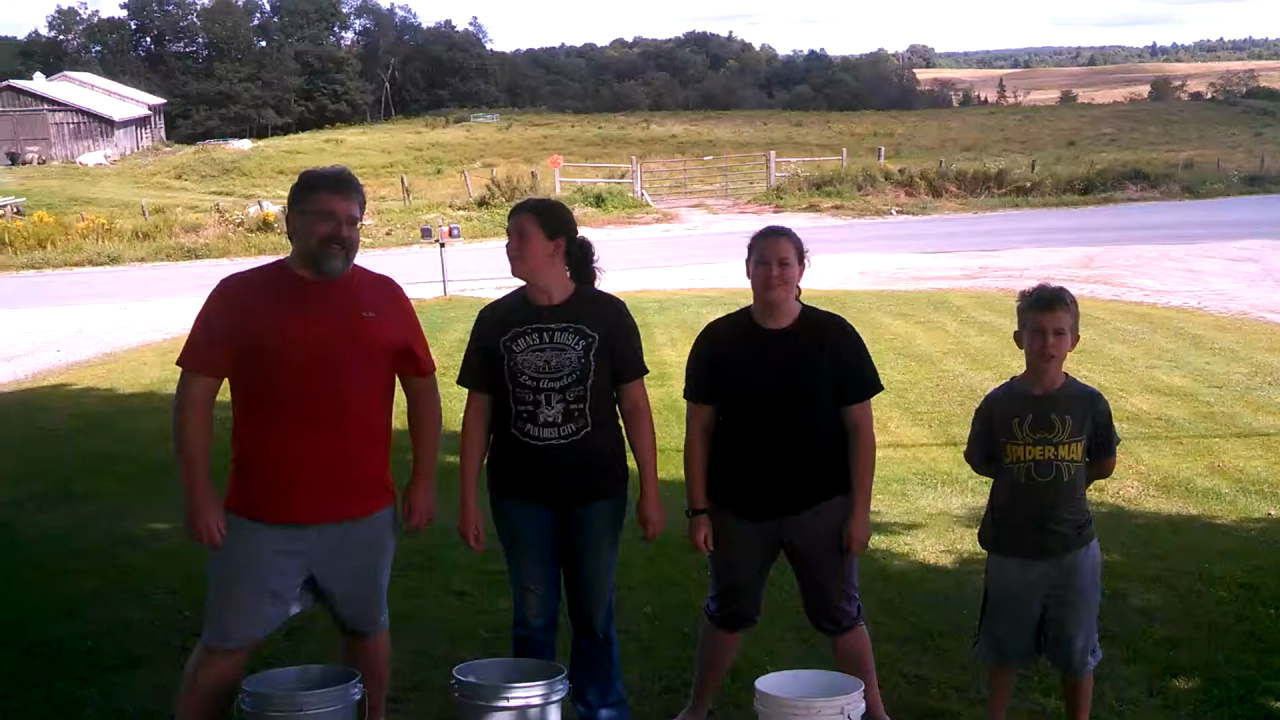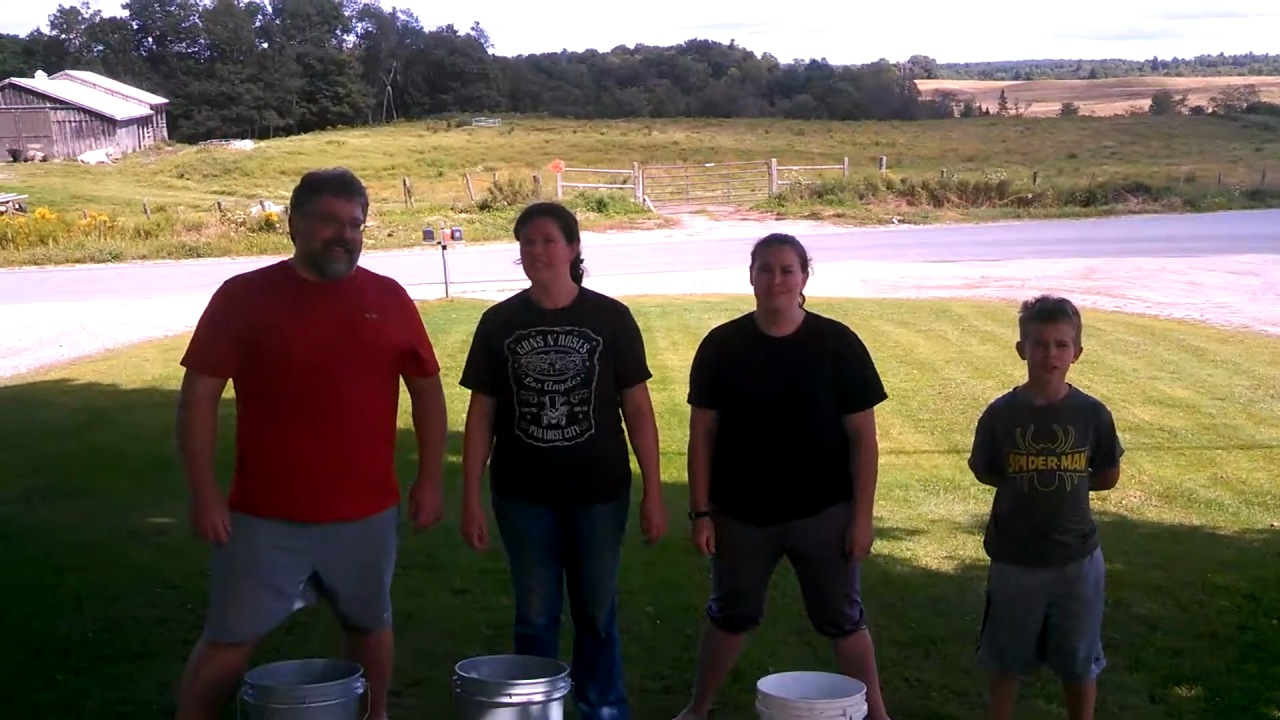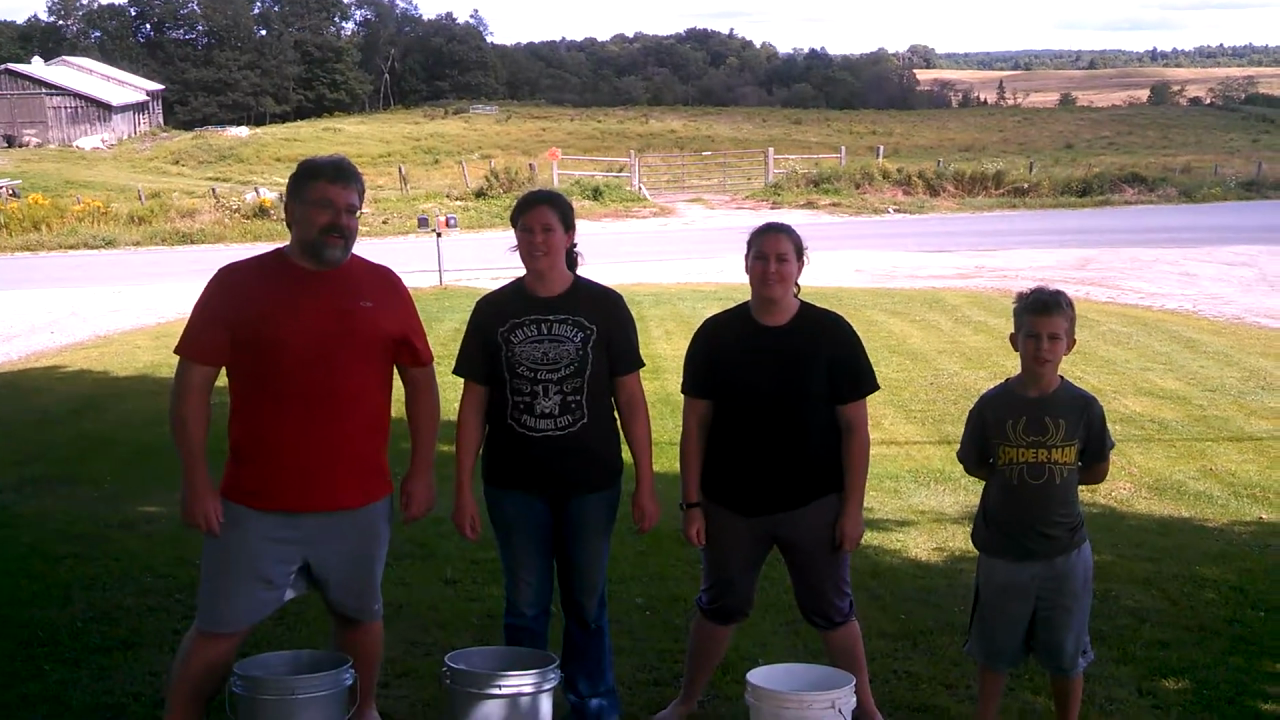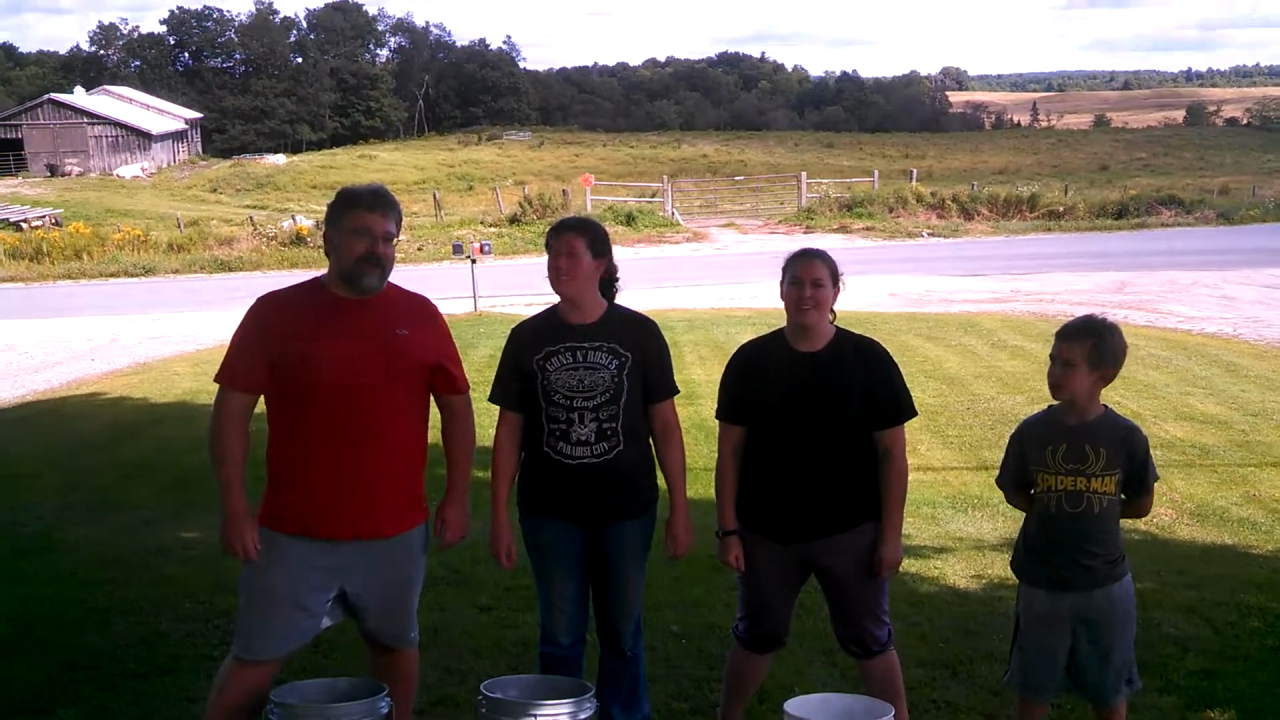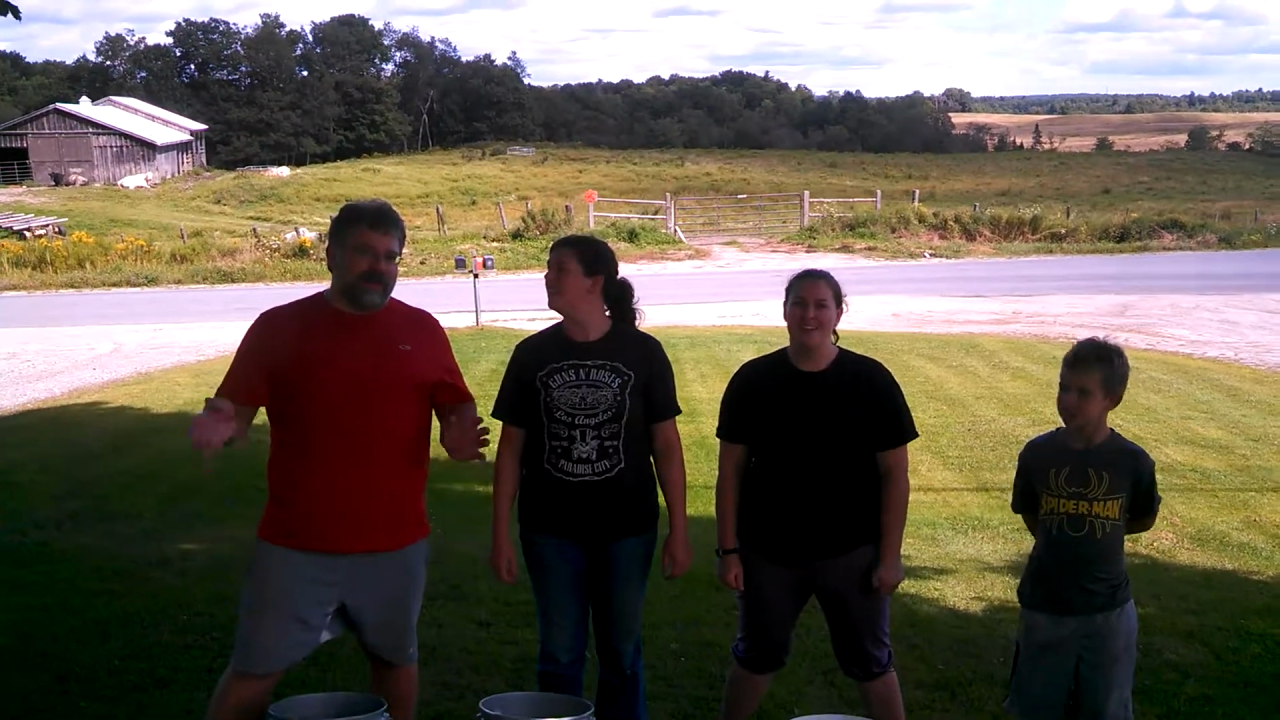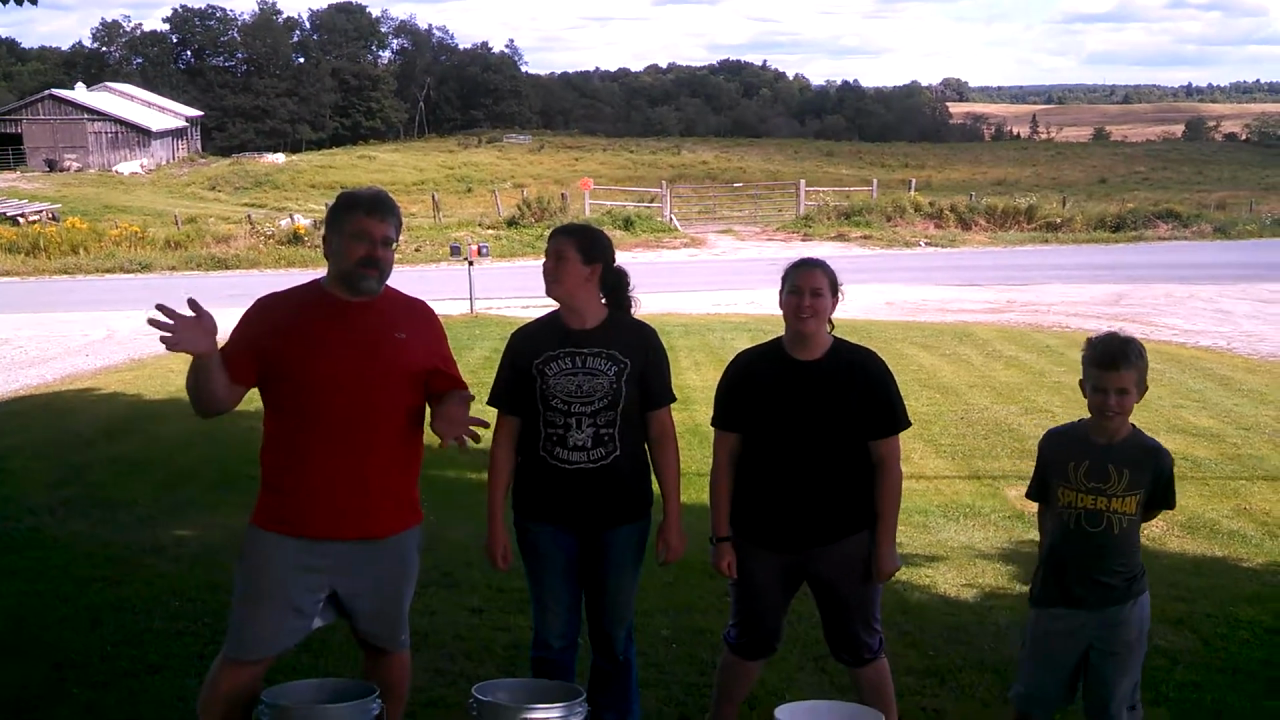
dt=0.4s
person 1, frame 1
left shoulder: (384, 296)
right shoulder: (239, 295)
left elbow: (422, 387)
right elbow: (195, 393)
left wrist: (423, 479)
right wrist: (198, 491)
left hip: (362, 514)
right hip: (260, 517)
left knee: (366, 627)
right knee: (226, 643)
person 1, frame 2
left shoulder: (388, 298)
right shoulder: (243, 295)
left elbow: (426, 388)
right elbow: (200, 392)
left wrist: (430, 478)
right wrist: (203, 490)
left hip: (366, 512)
right hip: (264, 515)
left knee: (369, 624)
right knee: (229, 638)
person 1, frame 3
left shoulder: (383, 286)
right shoulder: (237, 283)
left elbow: (420, 377)
right elbow: (193, 382)
left wrist: (422, 468)
right wrist: (195, 480)
left hip: (359, 502)
right hip: (256, 505)
left knee: (359, 614)
right knee: (218, 628)
person 1, frame 4
left shoulder: (419, 315)
right shoulder: (275, 312)
left elbow: (456, 404)
right elbow: (232, 410)
left wrist: (457, 496)
right wrist: (234, 506)
left hip: (394, 530)
right hip: (293, 531)
left knee: (395, 642)
right knee: (255, 655)
person 1, frame 5
left shoulder: (422, 330)
right shoulder: (278, 327)
left elbow: (458, 408)
right elbow: (235, 411)
left wrist: (459, 433)
right wrist: (222, 426)
left hip: (395, 543)
right hip: (294, 545)
left knee: (394, 657)
right knee: (255, 668)
person 1, frame 6
left shoulder: (416, 318)
right shoulder: (275, 313)
left elbow: (453, 395)
right elbow: (214, 401)
left wrist: (450, 413)
right wrist: (204, 355)
left hip: (388, 530)
right hip: (288, 530)
left knee: (387, 644)
right knee: (246, 654)
person 2, frame 1
left shoulder: (607, 313)
right shoulder: (495, 320)
left elbow: (634, 404)
right elbow: (479, 411)
left wrist: (650, 491)
right wrist: (468, 498)
left hip: (595, 490)
right hip: (520, 493)
left knee: (594, 613)
right knee: (533, 614)
person 2, frame 2
left shoulder: (610, 318)
right shoulder: (499, 322)
left elbow: (637, 407)
right elbow: (482, 412)
left wrist: (653, 493)
right wrist: (471, 498)
left hip: (598, 491)
right hip: (522, 493)
left knee: (595, 613)
right knee: (535, 614)
person 2, frame 3
left shoulder: (605, 306)
right shoulder: (493, 310)
left elbow: (630, 396)
right elbow: (474, 401)
left wrist: (645, 483)
right wrist: (463, 488)
left hip: (590, 481)
right hip: (514, 483)
left knee: (586, 603)
right knee: (525, 605)
person 2, frame 4
left shoulder: (639, 333)
right shoulder: (528, 338)
left elbow: (664, 423)
right elbow: (509, 429)
left wrist: (679, 509)
right wrist: (499, 516)
left hip: (625, 509)
right hip: (549, 511)
left knee: (621, 630)
right knee: (560, 633)
person 2, frame 5
left shoulder: (643, 352)
right shoulder: (532, 354)
left elbow: (666, 444)
right elbow: (511, 446)
left wrist: (679, 529)
right wrist: (500, 532)
left hip: (626, 528)
right hip: (550, 530)
left knee: (621, 650)
right knee: (560, 650)
person 2, frame 6
left shoulder: (639, 340)
right shoulder: (528, 342)
left elbow: (660, 431)
right elbow: (507, 433)
left wrist: (673, 516)
right wrist: (495, 518)
left hip: (621, 515)
right hip: (545, 516)
left knee: (614, 635)
right knee: (553, 636)
person 3, frame 1
left shoulder: (834, 335)
right shoulder: (718, 339)
left elbow: (860, 428)
right elbow: (699, 428)
left wrist: (860, 509)
right wrist: (698, 508)
left hip: (821, 506)
right hip: (738, 508)
left knee: (841, 615)
right knee: (727, 613)
person 3, frame 2
left shoulder: (838, 343)
right shoulder: (722, 345)
left elbow: (863, 435)
right elbow: (703, 433)
left wrist: (862, 515)
right wrist: (701, 511)
left hip: (823, 511)
right hip: (741, 512)
left knee: (842, 619)
right knee: (730, 615)
person 3, frame 3
left shoulder: (832, 333)
right shoulder: (716, 334)
left elbow: (855, 425)
right elbow: (696, 423)
left wrist: (853, 507)
right wrist: (692, 502)
left hip: (814, 502)
right hip: (732, 502)
left knee: (833, 610)
right knee: (719, 606)
person 3, frame 4
left shoulder: (868, 360)
right shoulder: (751, 361)
left elbow: (892, 453)
right elbow: (731, 450)
left wrist: (891, 534)
right wrist: (729, 529)
left hip: (851, 530)
right hip: (768, 531)
left knee: (870, 640)
right knee: (756, 634)
person 3, frame 5
left shoulder: (871, 380)
right shoulder: (753, 380)
left elbow: (894, 473)
right elbow: (731, 469)
left wrist: (889, 555)
right wrist: (729, 549)
left hip: (852, 552)
right hip: (769, 552)
left knee: (870, 661)
right knee: (756, 655)
person 3, frame 6
left shoulder: (864, 369)
right shoulder: (748, 368)
left elbow: (886, 461)
right elbow: (726, 457)
left wrist: (885, 542)
right wrist: (722, 535)
left hip: (845, 539)
right hip: (762, 538)
left knee: (861, 647)
right knee: (748, 642)
person 4, frame 1
left shoulder: (1090, 402)
right shoulder: (998, 403)
left elbow: (1105, 466)
right elbow: (980, 463)
left wrist: (1063, 480)
right wrist: (1020, 479)
left hip: (1073, 548)
right hip: (1011, 548)
left knee: (1078, 653)
right knee: (1004, 650)
person 4, frame 2
left shoulder: (1092, 413)
right shoulder: (1001, 413)
left elbow: (1108, 476)
right elbow: (984, 473)
left wrist: (1066, 487)
right wrist: (1024, 487)
left hip: (1077, 558)
right hip: (1014, 558)
left knee: (1080, 661)
right knee: (1006, 657)
person 4, frame 3
left shoulder: (1084, 407)
right shoulder: (992, 405)
left elbow: (1098, 471)
right elbow: (973, 465)
left wrist: (1055, 480)
right wrist: (1012, 480)
left hip: (1065, 551)
right hip: (1002, 551)
left knee: (1067, 655)
right knee: (994, 651)
person 4, frame 4
left shoulder: (1126, 436)
right shoulder: (1032, 431)
left elbow: (1141, 504)
right elbow: (1014, 495)
left wrist: (1098, 511)
right wrist: (1053, 512)
left hip: (1106, 582)
right hip: (1042, 581)
left knee: (1109, 686)
right knee: (1034, 680)
person 4, frame 5
left shoulder: (1133, 461)
right shoulder: (1038, 453)
left elbow: (1144, 520)
left wrist: (1101, 533)
right wrist: (1062, 543)
left hip: (1109, 608)
right hip: (1044, 605)
person 4, frame 6
left shoulder: (1153, 457)
right shoulder: (1056, 443)
left elbow: (1151, 510)
left wrist: (1107, 531)
right wrist: (1054, 553)
left hip: (1121, 603)
right hip: (1056, 596)
